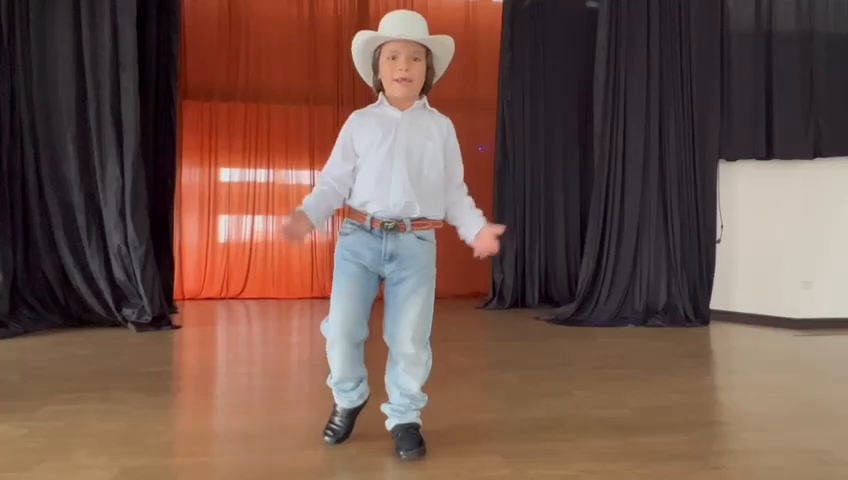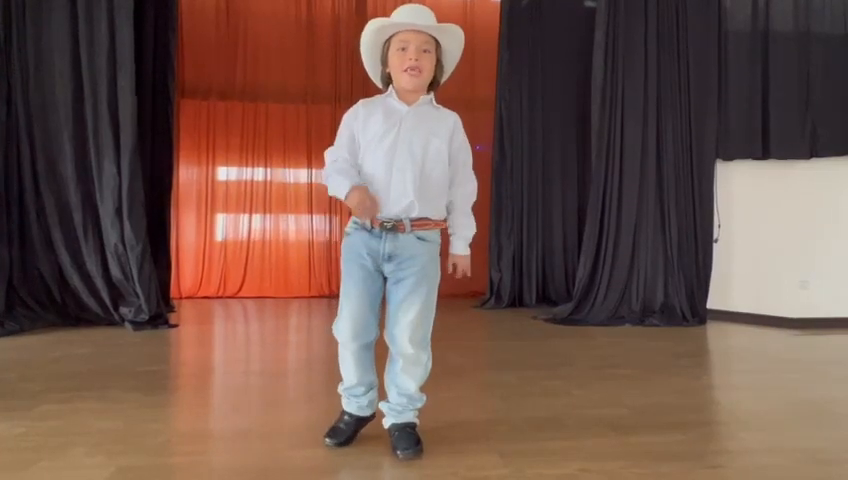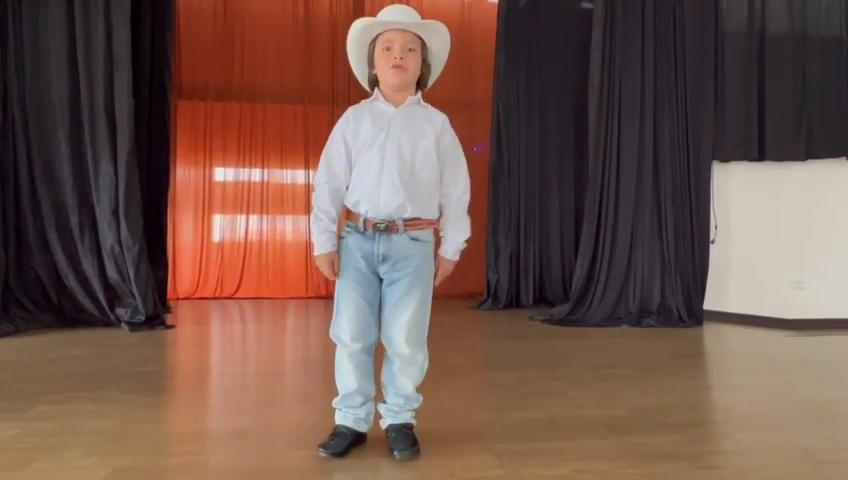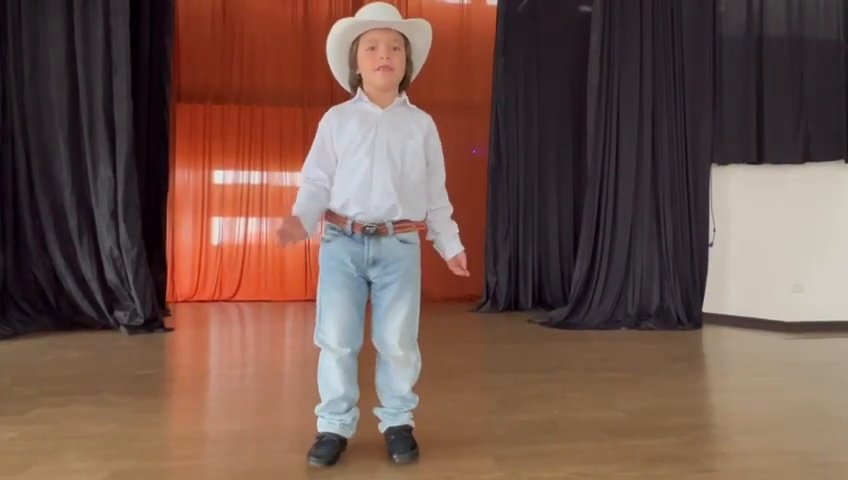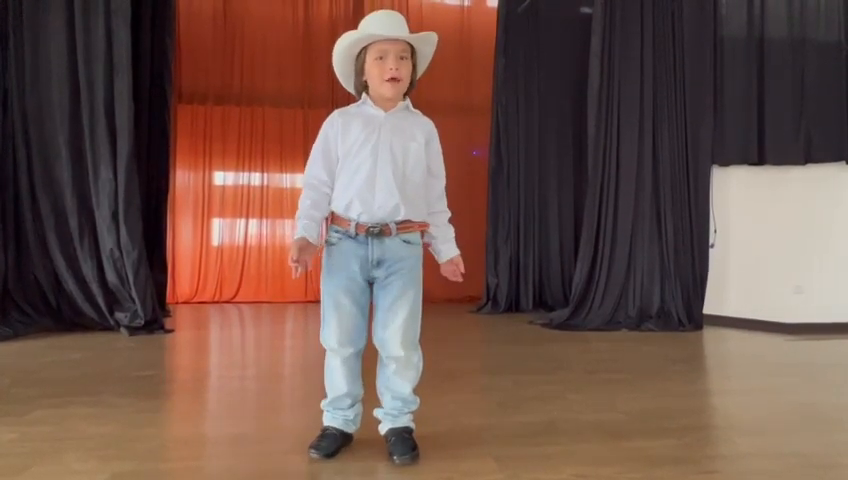
dt=1s
person 1, frame 1
left shoulder: (440, 126)
right shoulder: (359, 122)
left elbow: (453, 191)
right elbow: (333, 183)
left wrist: (476, 230)
right wrist: (307, 216)
left hip: (415, 242)
right hip: (359, 237)
left knee: (411, 338)
right knee: (342, 328)
left ankle: (404, 419)
right ankle: (349, 401)
person 1, frame 2
left shoulder: (447, 123)
right shoulder: (362, 114)
left elbow: (461, 189)
right elbow: (336, 164)
left wrist: (460, 244)
right wrist: (349, 189)
left hip: (418, 242)
right hip: (363, 236)
left knee: (409, 338)
right knee: (353, 332)
left ankle: (402, 419)
right ankle: (357, 407)
person 1, frame 3
left shoulder: (436, 124)
right shoulder: (353, 119)
left elbow: (454, 189)
right elbow: (329, 182)
left wrist: (450, 246)
right wrist: (325, 242)
left hip: (411, 243)
right hip: (357, 240)
left knee: (405, 340)
right knee: (352, 336)
left ankle: (399, 420)
right ankle: (352, 421)
person 1, frame 4
left shoulder: (421, 124)
right shoulder: (337, 120)
left elbow: (435, 193)
right elbow: (317, 183)
left wrist: (451, 245)
right wrist: (301, 220)
left hip: (399, 246)
right hip: (342, 242)
left knee: (399, 342)
right knee: (337, 340)
left ankle: (398, 424)
right ankle: (335, 426)
person 1, frame 5
left shoulder: (423, 128)
right shoulder: (340, 123)
left elbow: (434, 195)
right elbow: (317, 185)
left wrist: (446, 249)
right wrist: (306, 236)
left hip: (402, 246)
right hip: (345, 243)
left knee: (400, 342)
right knee: (341, 340)
left ankle: (398, 424)
right ankle: (339, 422)
